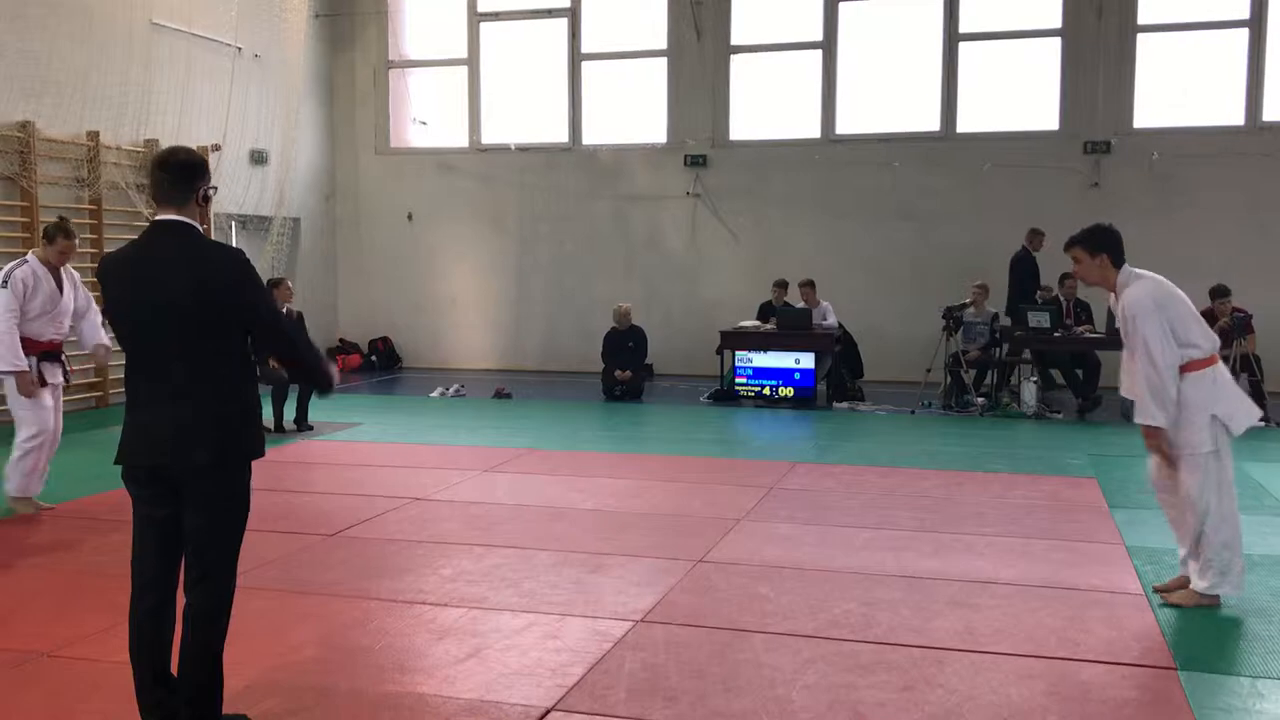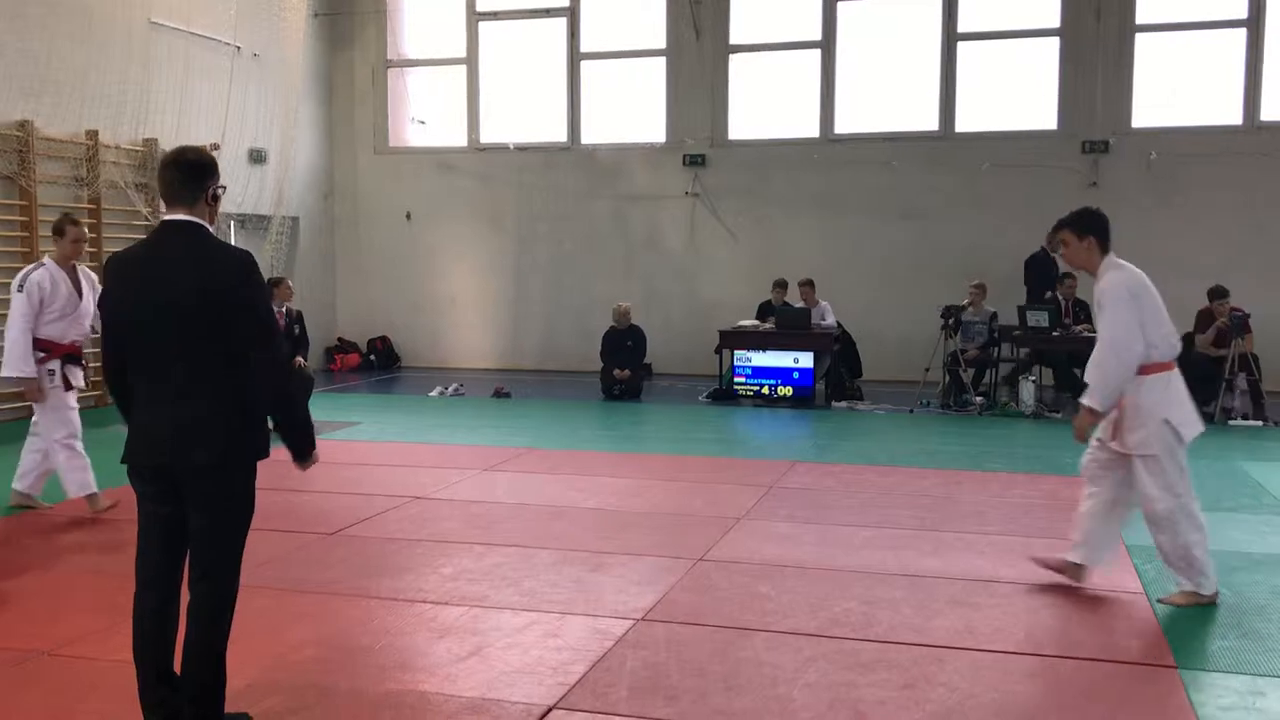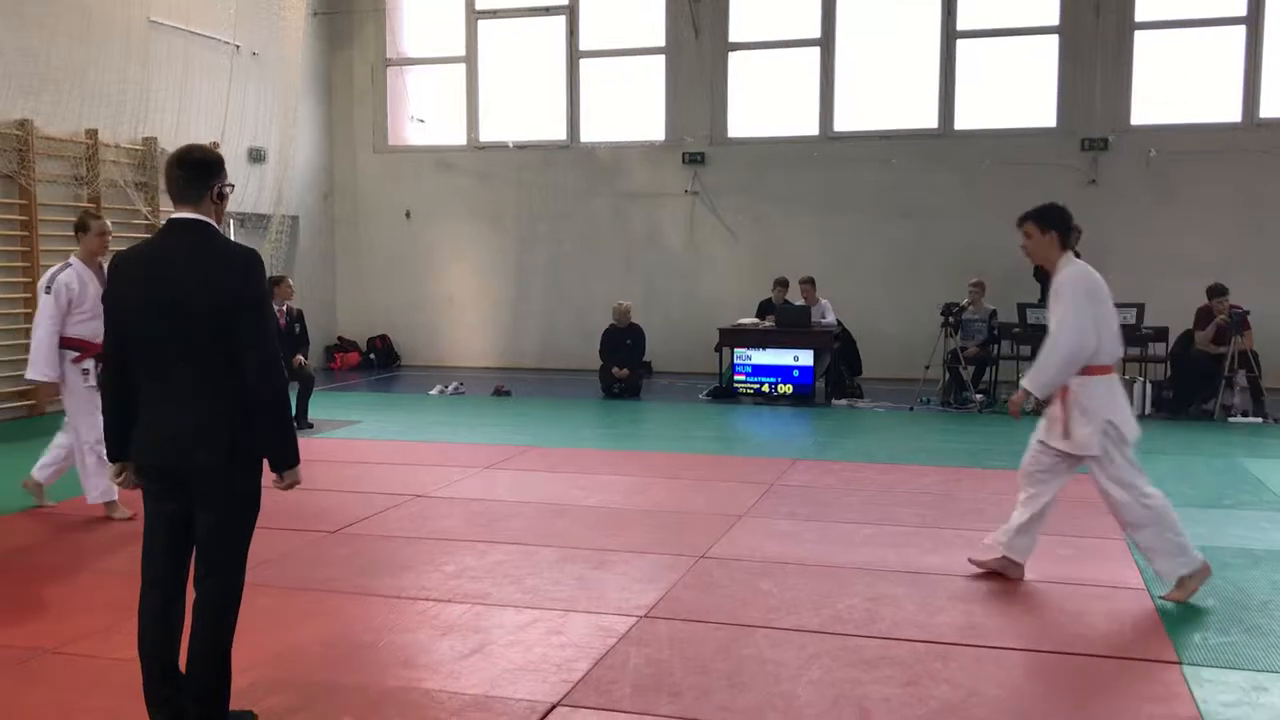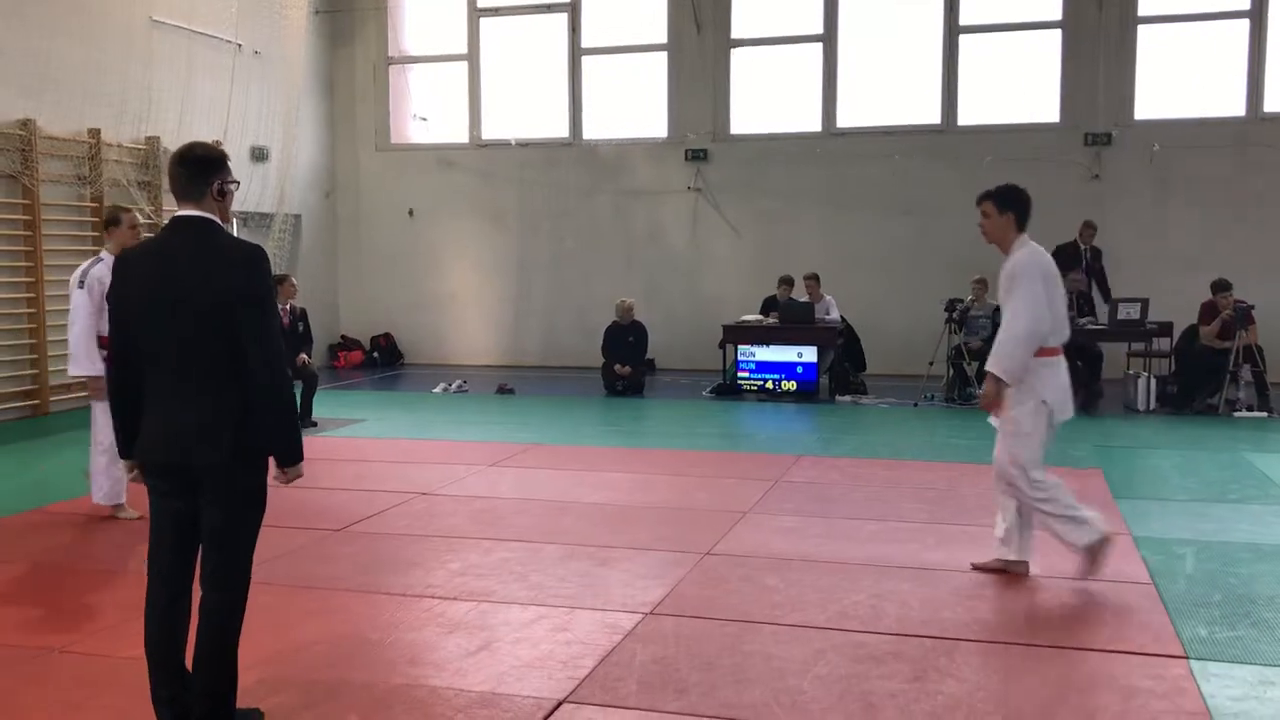
dt=0.2s
person 1, frame 1
left shoulder: (116, 267)
right shoulder: (223, 263)
right elbow: (278, 336)
right wrist: (321, 372)
left hip: (147, 447)
right hip: (214, 447)
left knee: (152, 583)
right knee: (207, 587)
person 1, frame 2
left shoulder: (122, 268)
right shoulder: (232, 265)
left elbow: (116, 367)
right elbow: (269, 361)
right wrist: (299, 438)
left hip: (151, 449)
right hip: (220, 449)
left knee: (155, 582)
right knee: (212, 586)
person 1, frame 3
left shoulder: (128, 266)
right shoulder: (238, 264)
left elbow: (115, 370)
right elbow: (264, 370)
left wrist: (121, 449)
right wrist: (285, 454)
left hip: (157, 448)
right hip: (226, 449)
left knee: (161, 580)
right knee: (216, 585)
person 1, frame 4
left shoulder: (133, 263)
right shoulder: (243, 260)
left elbow: (121, 367)
right elbow: (268, 366)
left wrist: (130, 444)
right wrist: (288, 448)
left hip: (163, 446)
right hip: (230, 446)
left knee: (167, 579)
right knee: (223, 583)
person 2, frame 1
left shoulder: (1137, 298)
right shoulder: (1132, 289)
left elbow: (1159, 366)
right elbow: (1146, 360)
left wrist: (1156, 427)
right wrist: (1152, 422)
left hip: (1197, 393)
right hip: (1186, 388)
left knee: (1203, 492)
right knee: (1168, 479)
left ankle: (1209, 585)
right ankle: (1195, 569)
person 2, frame 2
left shoulder: (1115, 284)
right shoulder: (1114, 278)
left elbow: (1118, 353)
left wrist: (1090, 407)
right wrist: (1096, 403)
left hip: (1150, 397)
right hip: (1136, 392)
left knee: (1165, 494)
right knee: (1099, 471)
left ankle: (1200, 584)
right ankle: (1080, 559)
person 2, frame 3
left shoulder: (1072, 280)
right shoulder: (1071, 277)
left elbow: (1066, 345)
left wrist: (1029, 389)
left hip: (1092, 398)
right hip: (1077, 396)
left knee: (1124, 489)
right knee: (1038, 472)
left ankle: (1186, 566)
right ankle: (1010, 557)
person 2, frame 4
left shoulder: (1026, 262)
right shoulder: (1022, 259)
left elbow: (1023, 327)
left wrist: (995, 377)
right wrist: (1002, 378)
left hip: (1034, 378)
right hip: (1025, 374)
left knee: (1017, 469)
right knee: (1008, 466)
left ankle: (1088, 535)
right ankle: (1012, 553)
person 3, frame 1
left shoulder: (69, 277)
left elbow: (87, 314)
left wrist: (99, 343)
left hip: (52, 363)
right hip: (24, 363)
left knee: (51, 432)
right knee: (37, 428)
left ankle: (27, 493)
person 3, frame 2
left shoulder: (87, 277)
right shoulder: (34, 278)
right wrist: (27, 375)
left hip: (71, 364)
right hip: (46, 366)
left knee: (44, 431)
right knee: (66, 431)
right ankle: (90, 497)
person 3, frame 3
left shoulder: (109, 274)
right shoulder: (61, 278)
right elbow: (46, 329)
right wrist: (46, 377)
left hip: (98, 364)
right hip: (77, 365)
left knee: (77, 431)
right knee: (92, 433)
left ankle: (38, 479)
right ankle: (108, 501)
person 3, frame 4
right shoulder: (92, 273)
right elbow: (82, 326)
right wrist: (91, 373)
right hip: (108, 364)
right knee: (110, 434)
right ankle: (113, 501)
